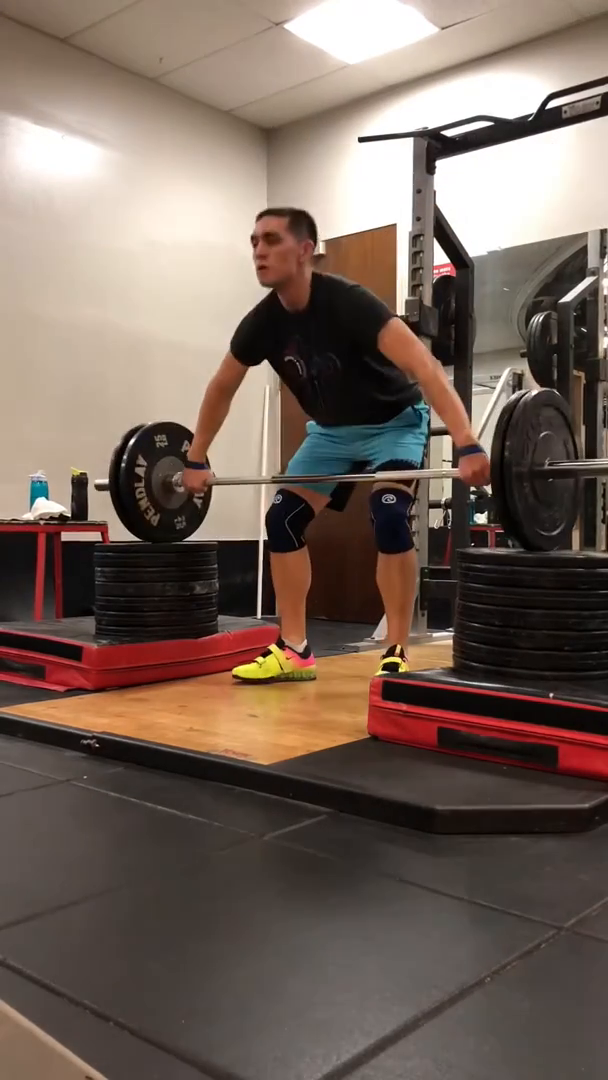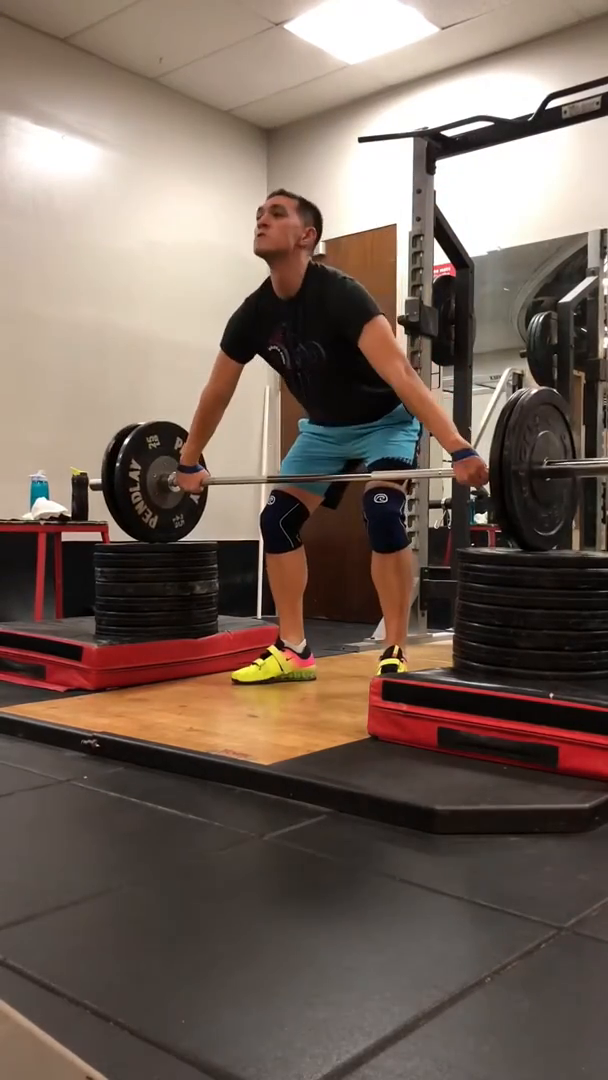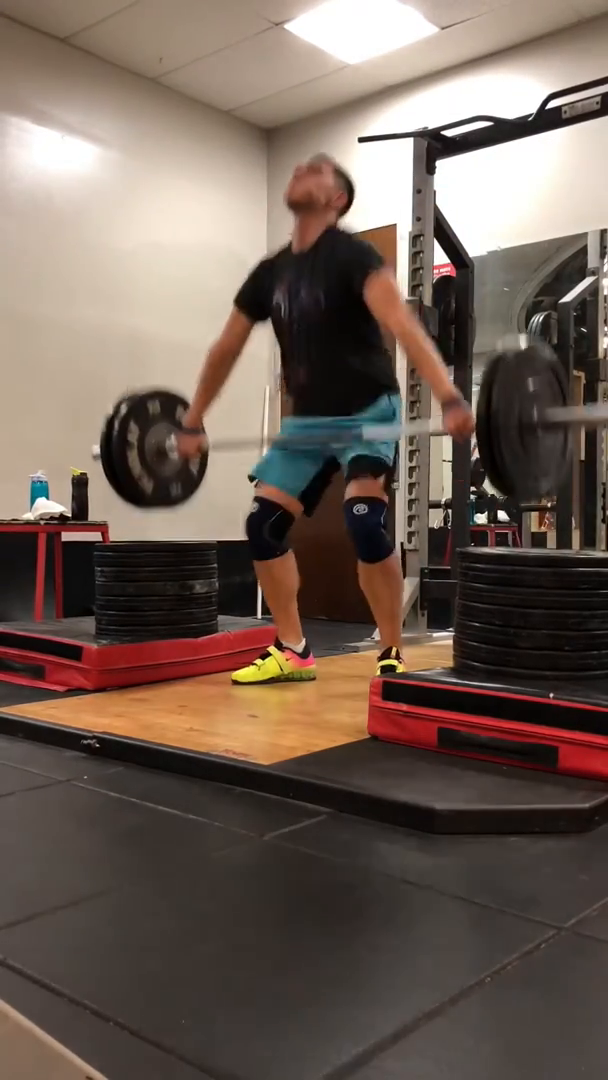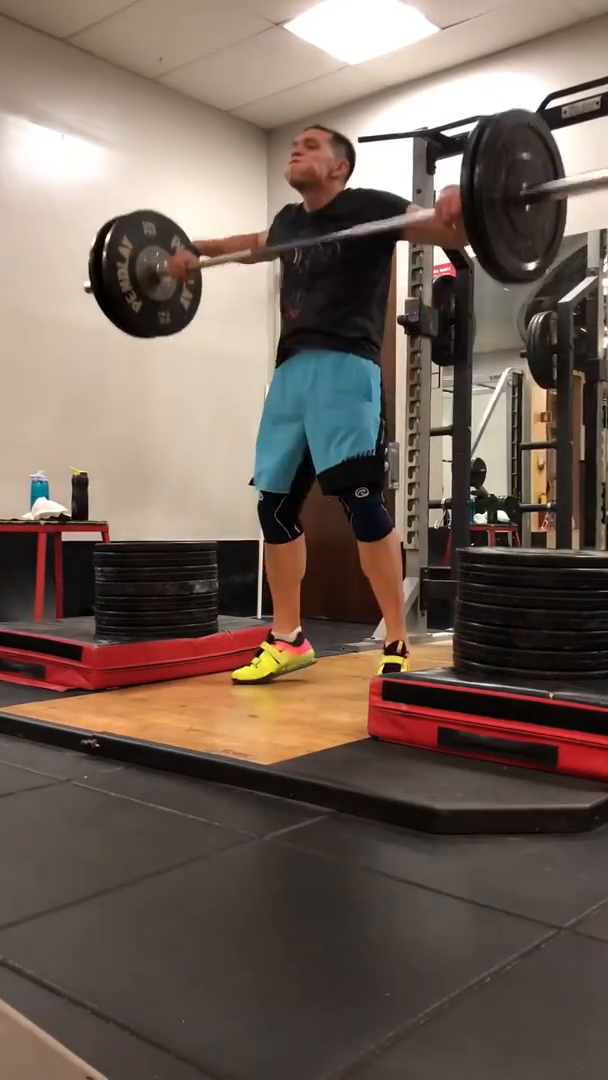
dt=0.5s
person 1, frame 1
left shoulder: (348, 303)
right shoulder: (261, 323)
left elbow: (425, 368)
right elbow: (221, 390)
left wrist: (467, 445)
right wrist: (196, 460)
left hip: (393, 422)
right hip: (331, 429)
left knee: (389, 515)
right knee: (282, 518)
left ankle: (397, 656)
right ankle: (294, 651)
person 1, frame 2
left shoulder: (339, 295)
right shoulder: (252, 315)
left elbow: (399, 373)
right elbow: (216, 394)
left wrist: (459, 450)
right wrist: (189, 462)
left hip: (384, 421)
right hip: (324, 426)
left knee: (382, 514)
right knee: (277, 518)
left ankle: (395, 656)
right ankle: (293, 651)
person 1, frame 3
left shoulder: (351, 253)
right shoulder: (269, 272)
left elbow: (401, 323)
right elbow: (224, 350)
left wrist: (449, 398)
right wrist: (192, 423)
left hip: (367, 412)
right hip: (307, 420)
left knee: (364, 519)
right knee: (264, 523)
left ankle: (392, 656)
right ankle: (292, 649)
person 1, frame 4
left shoulder: (366, 204)
right shoulder: (289, 217)
left elbow: (449, 231)
right elbow: (262, 243)
left wrist: (450, 216)
right wrist: (197, 250)
left hip: (345, 366)
right hip: (290, 370)
left knee: (361, 500)
right knee: (275, 505)
left ankle: (398, 648)
right ankle: (287, 639)
